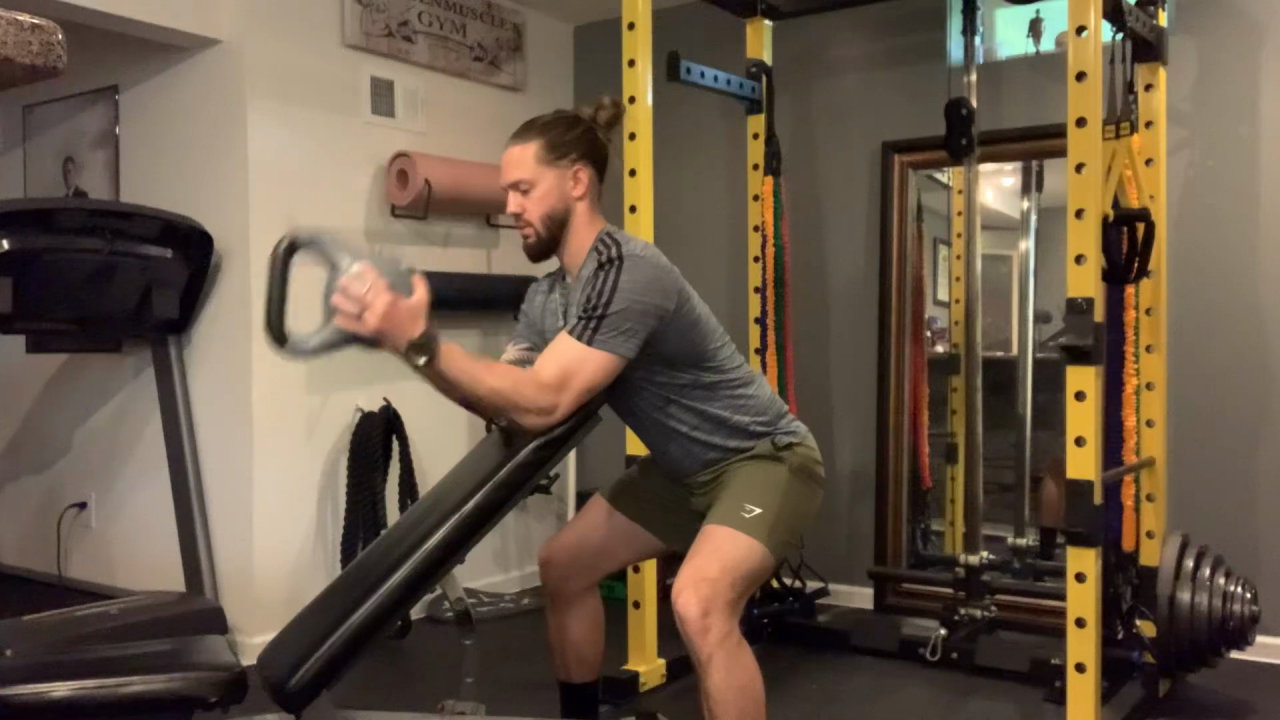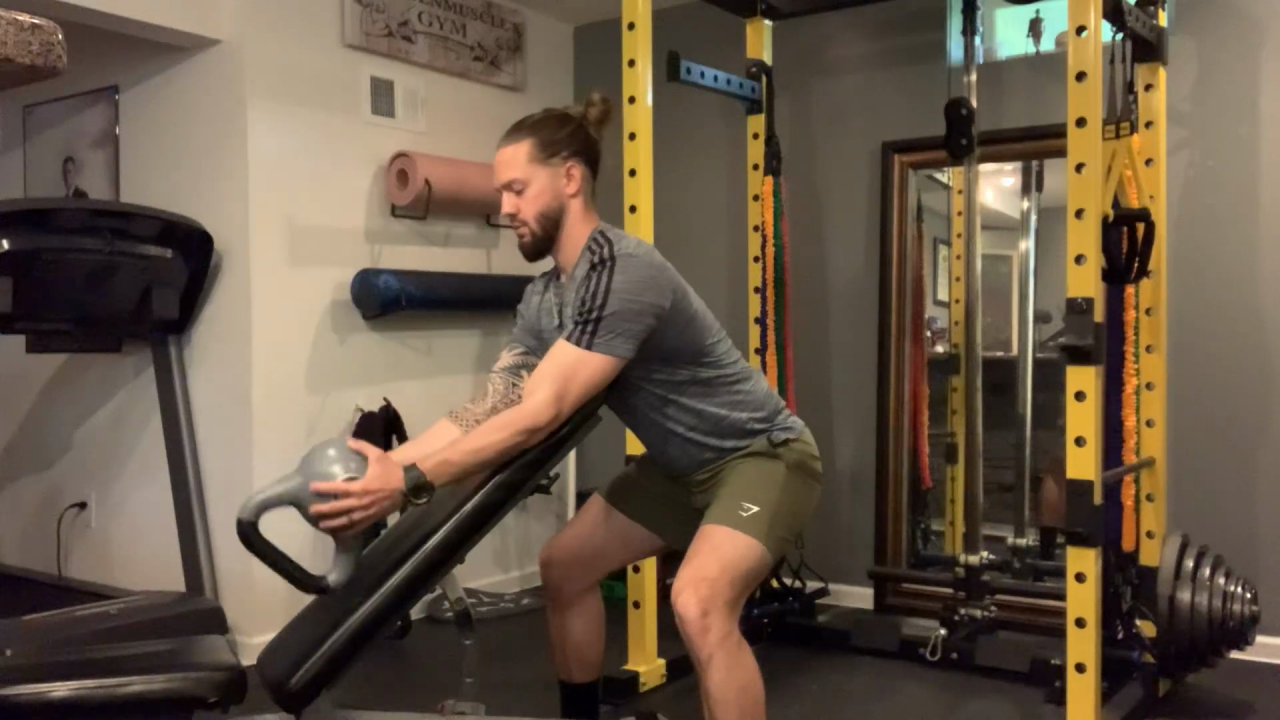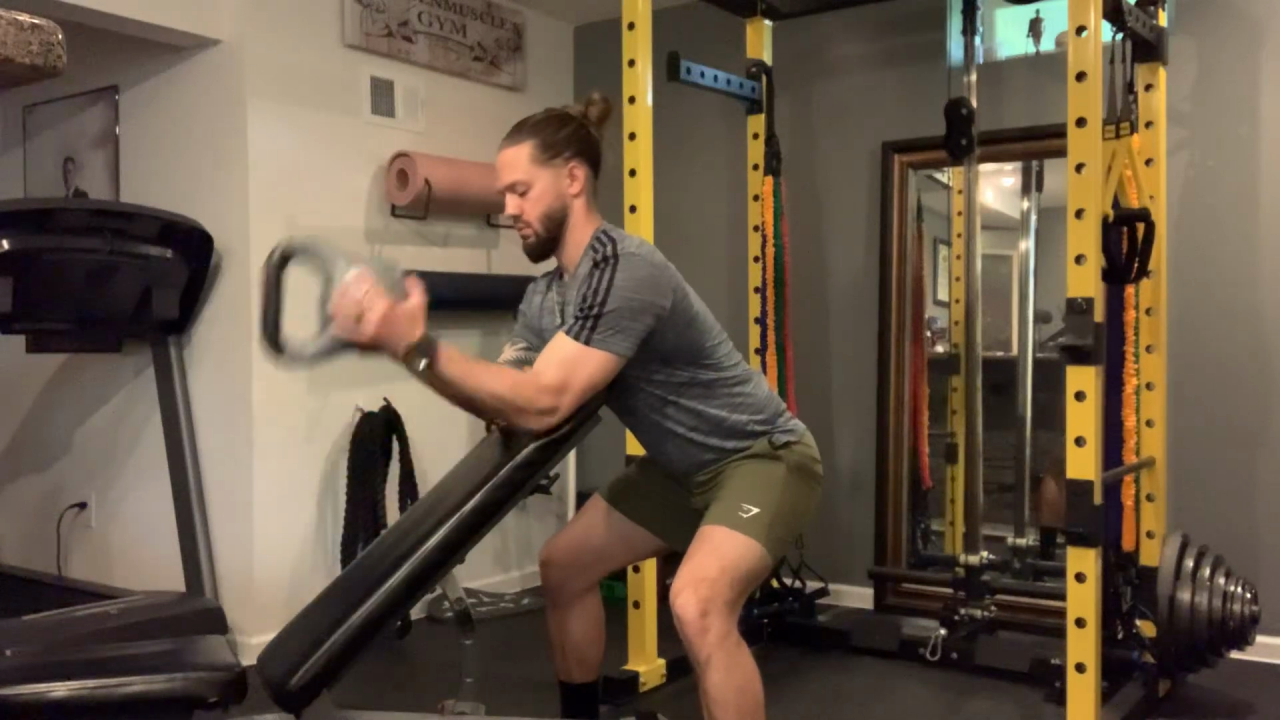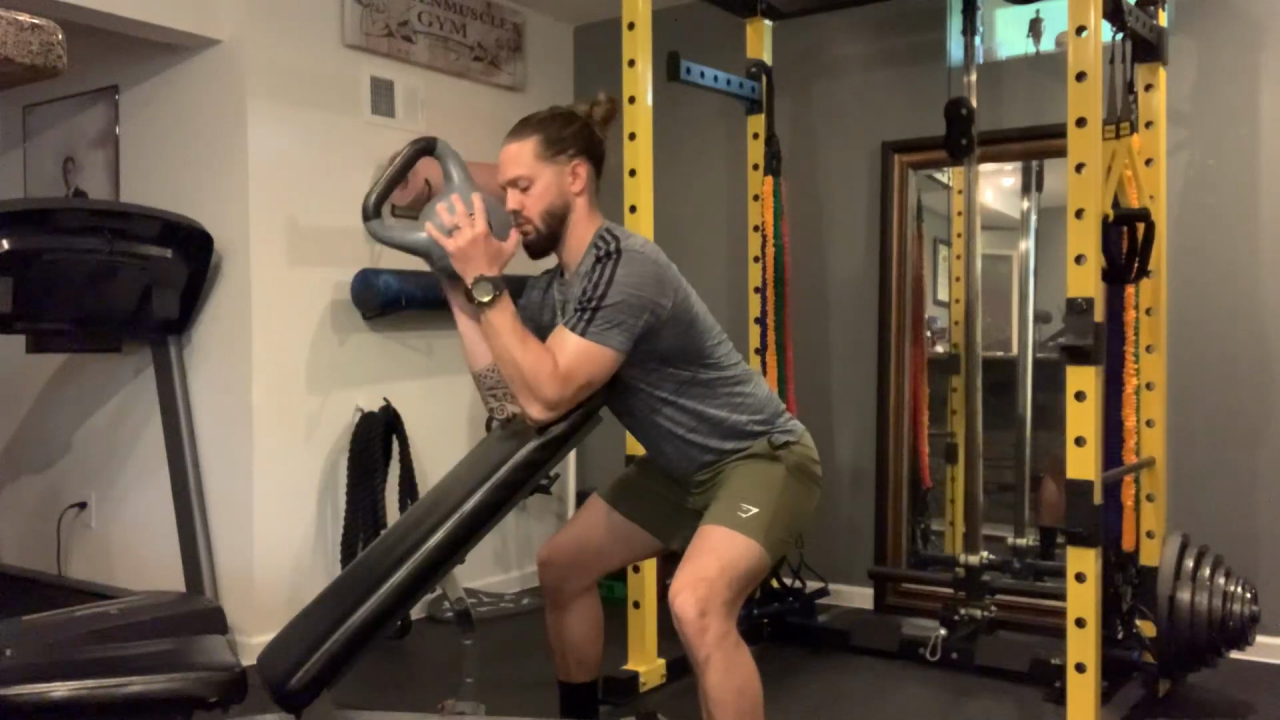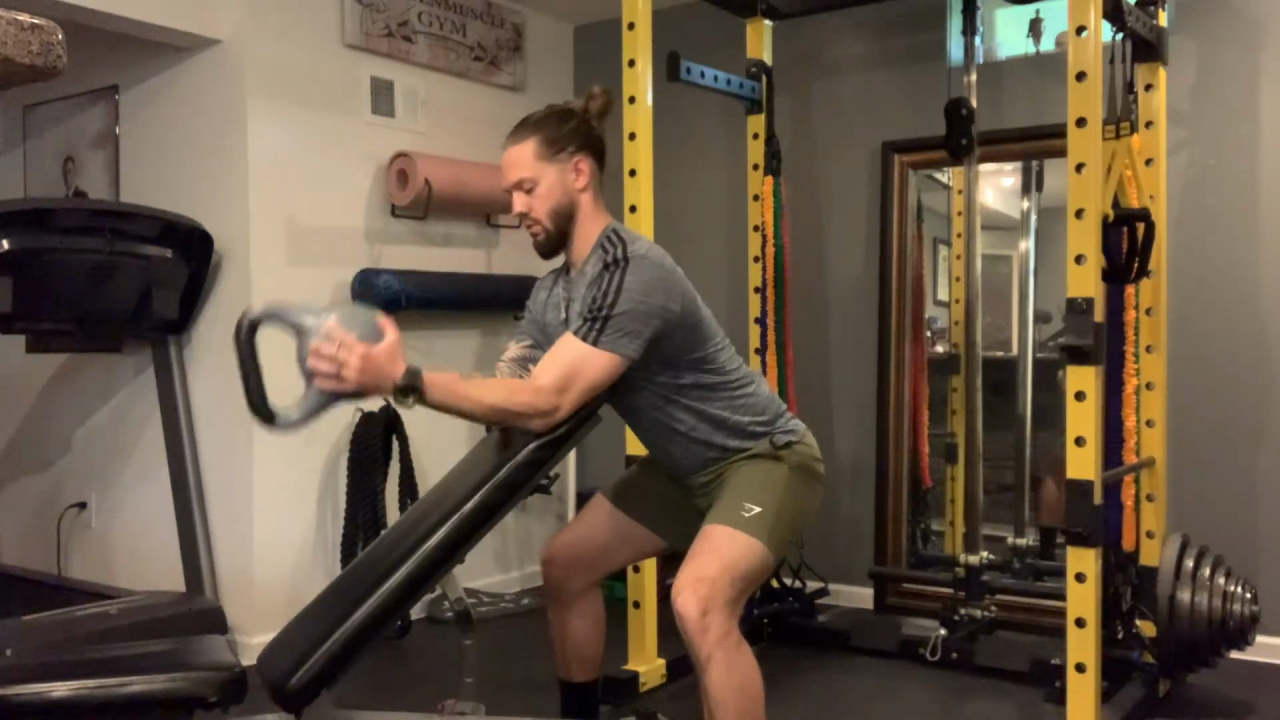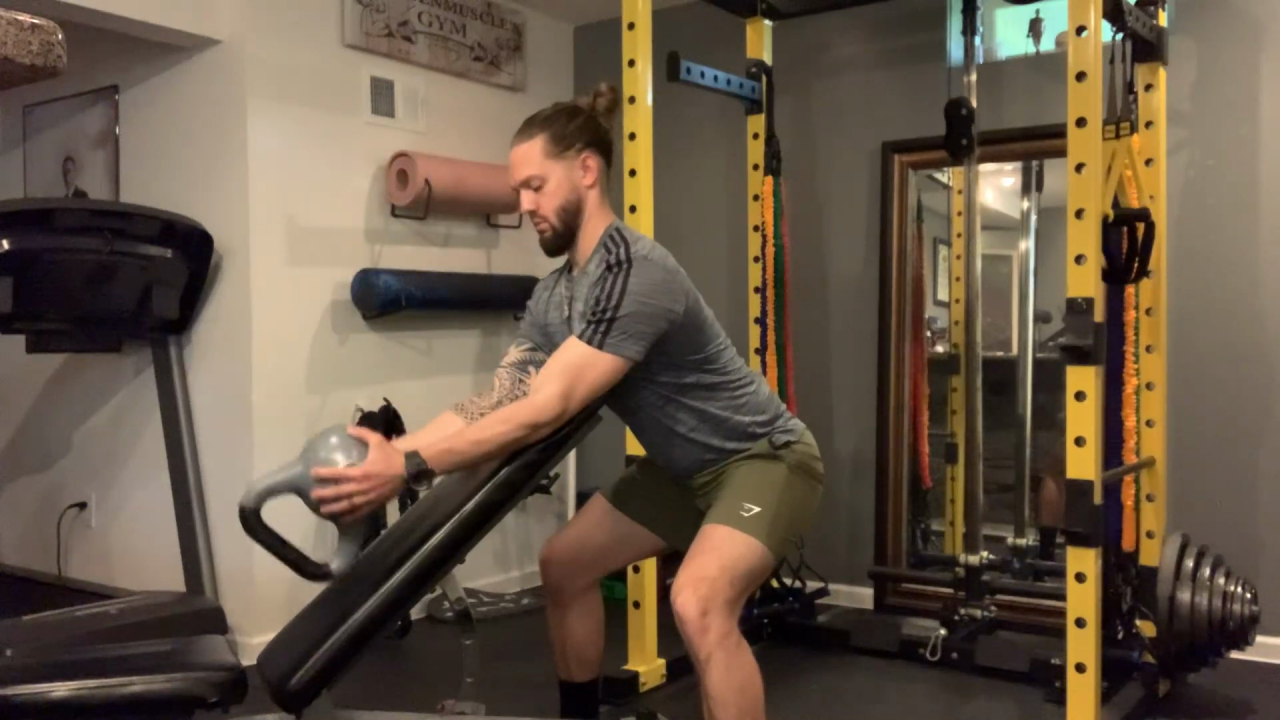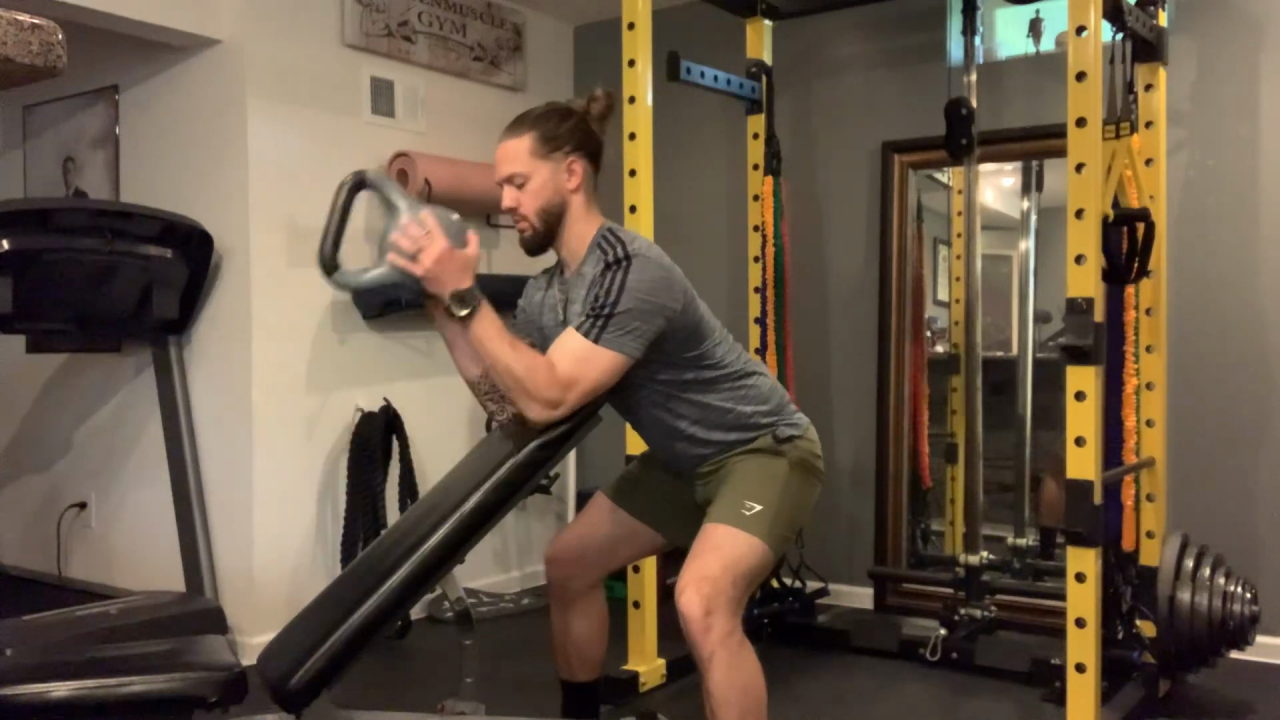
dt=0.7s
person 1, frame 1
left shoulder: (628, 272)
right shoulder: (547, 296)
left elbow: (542, 404)
right elbow: (504, 401)
left wrist: (418, 341)
right wrist: (411, 339)
left hip: (764, 457)
right hip: (683, 465)
left knee: (699, 604)
right knee: (564, 566)
person 1, frame 2
left shoulder: (624, 272)
right shoulder: (542, 298)
left elbow: (540, 415)
right elbow: (493, 406)
left wrist: (408, 481)
right wrist: (389, 460)
left hip: (762, 454)
right hip: (682, 462)
left knee: (698, 604)
right knee: (564, 567)
person 1, frame 3
left shoulder: (624, 271)
right shoulder: (546, 296)
left elbow: (544, 403)
right elbow: (507, 397)
left wrist: (419, 346)
right wrist: (402, 339)
left hip: (762, 455)
right hip: (683, 464)
left knee: (697, 603)
right knee: (564, 565)
person 1, frame 4
left shoulder: (627, 269)
right shoulder: (550, 289)
left elbow: (547, 398)
right elbow: (510, 402)
left wrist: (486, 283)
right wrist: (461, 291)
left hip: (762, 456)
right hip: (681, 465)
left knee: (696, 604)
right knee: (562, 567)
person 1, frame 5
left shoulder: (633, 273)
right shoulder: (552, 294)
left elbow: (542, 403)
right elbow: (506, 391)
left wrist: (403, 378)
right wrist: (390, 372)
left hip: (763, 456)
right hip: (684, 464)
left knee: (698, 604)
right knee: (565, 565)
person 1, frame 6
left shoulder: (636, 275)
right shoulder: (554, 296)
left elbow: (545, 411)
right elbow: (499, 399)
left wrist: (408, 466)
right wrist: (388, 448)
left hip: (762, 457)
right hip: (683, 465)
left knee: (697, 603)
right knee: (564, 565)
person 1, frame 7
left shoulder: (631, 271)
right shoulder: (546, 291)
left elbow: (549, 398)
right elbow: (510, 401)
left wrist: (462, 296)
right wrist: (444, 299)
left hip: (763, 449)
right hip: (683, 458)
left knee: (702, 603)
right knee: (569, 563)
